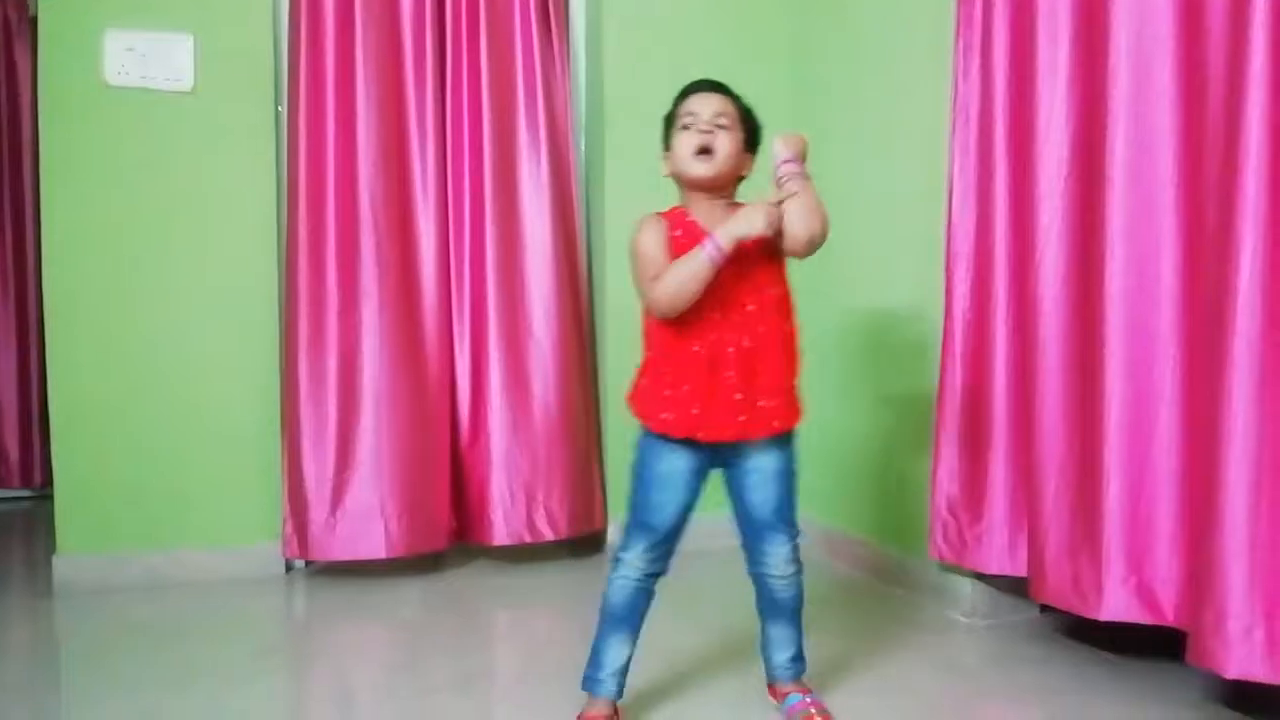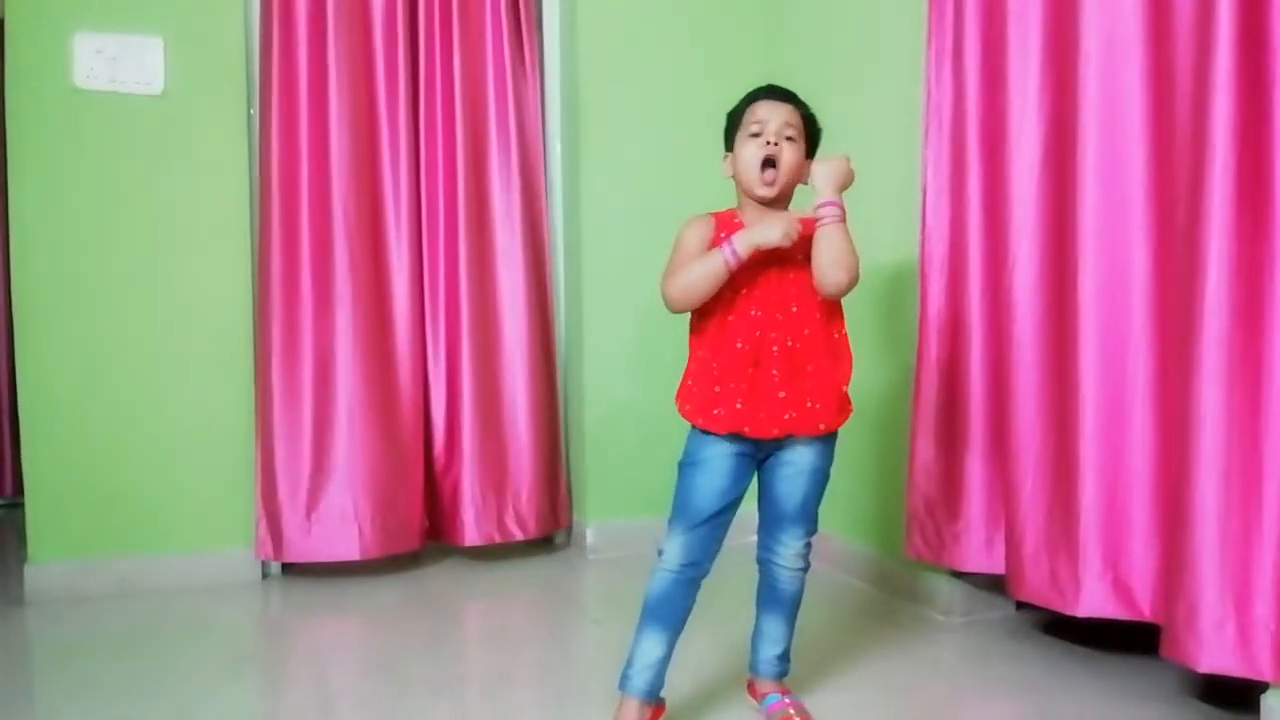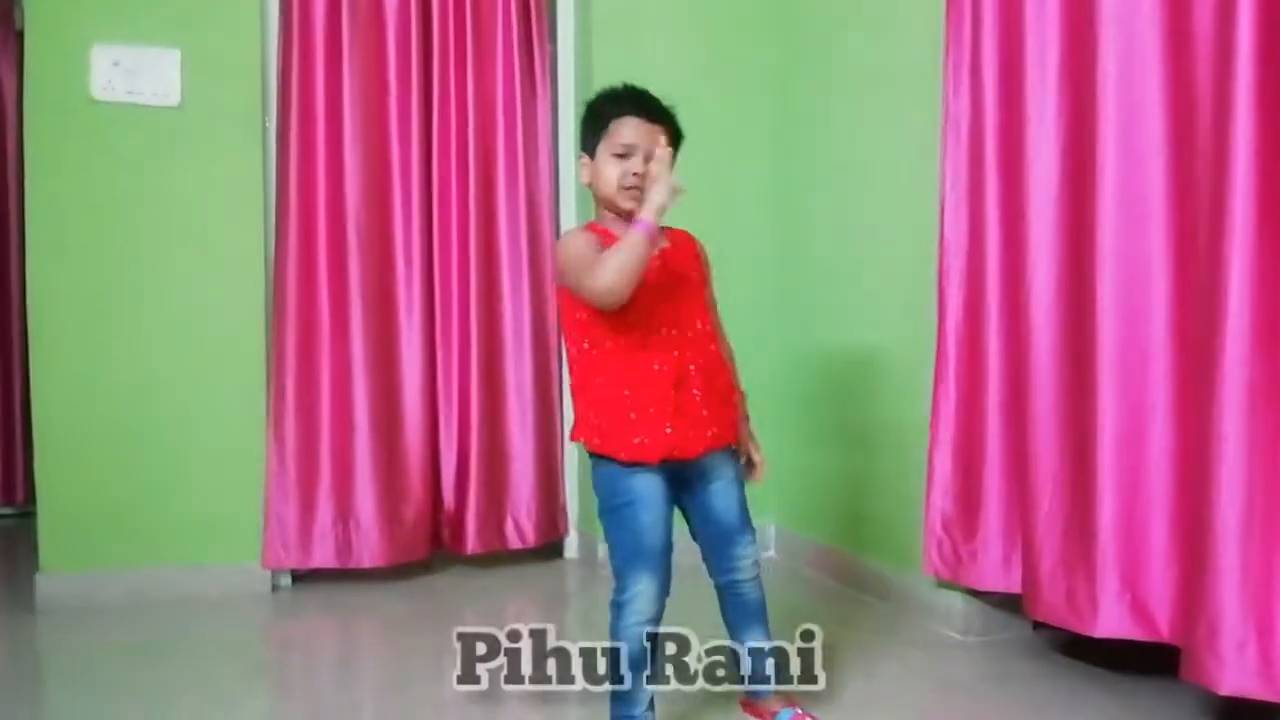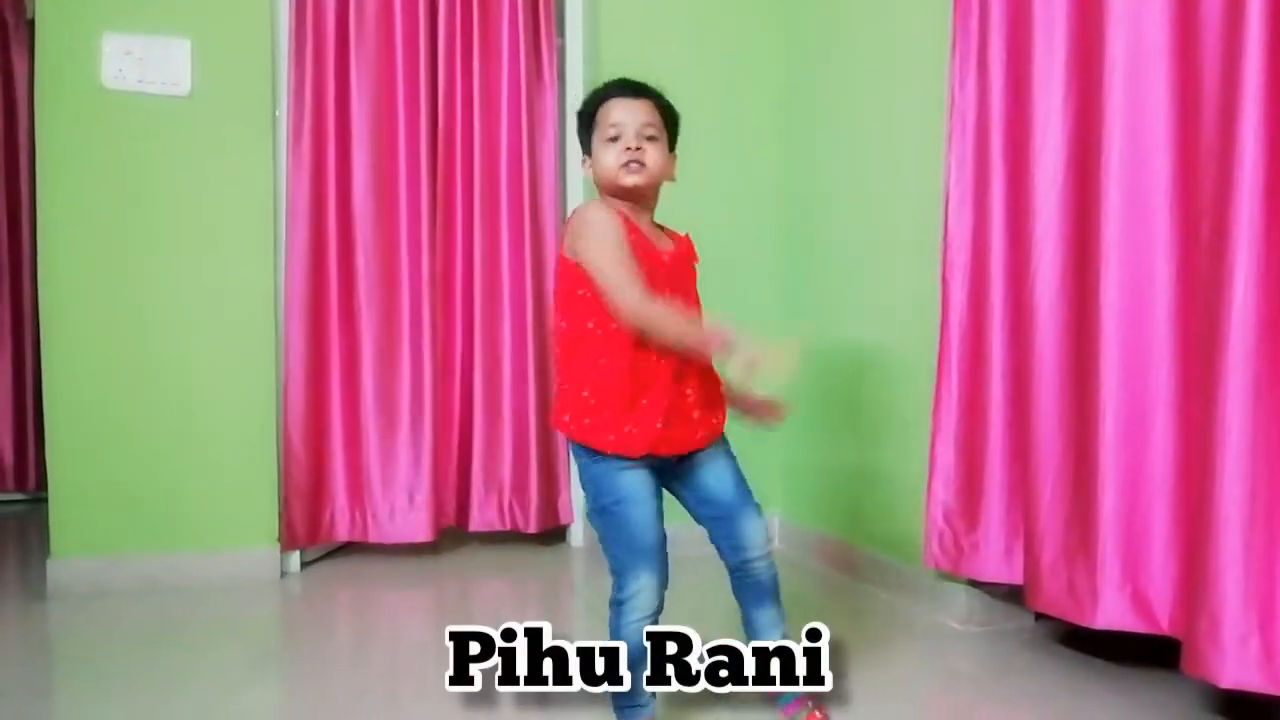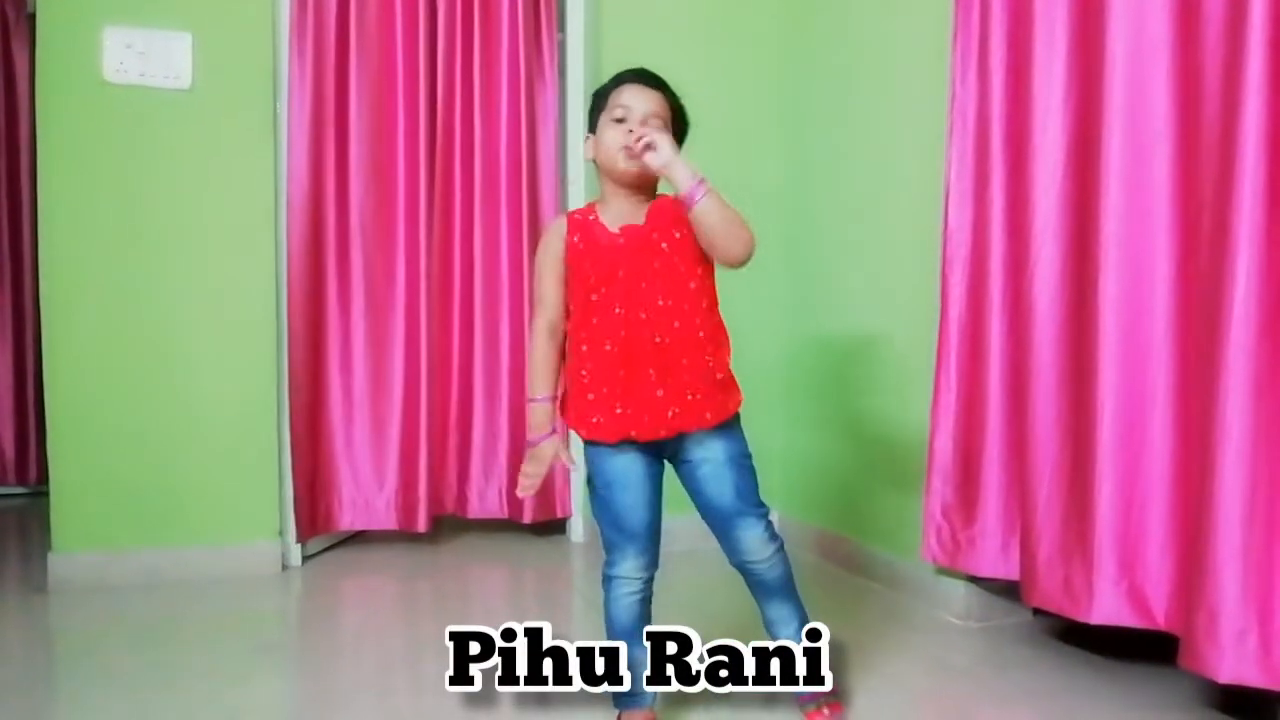
dt=1s
person 1, frame 1
left shoulder: (768, 223)
right shoulder: (656, 230)
left elbow: (809, 235)
right elbow: (665, 298)
left wrist: (791, 166)
right wrist: (731, 233)
left hip: (763, 428)
right hip: (675, 429)
left knee: (778, 559)
right knee: (638, 559)
person 1, frame 2
left shoulder: (817, 231)
right shoulder: (706, 231)
left elbow: (835, 282)
right elbow: (676, 294)
left wrist: (830, 195)
right wrist: (750, 240)
left hip: (806, 425)
right hip: (721, 423)
left knee: (788, 555)
right knee: (681, 555)
person 1, frame 3
left shoulder: (686, 247)
right shoulder: (578, 245)
right elbow: (611, 287)
left wrist: (742, 426)
right wrist: (651, 210)
left hip: (704, 446)
right hip: (625, 452)
left knee: (739, 567)
right knee: (642, 591)
person 1, frame 4
left shoulder: (677, 246)
right shoulder: (595, 221)
right elbow: (638, 311)
left wrist: (734, 395)
right wrist: (731, 341)
left hip: (692, 429)
right hip: (612, 439)
left knee: (750, 540)
right knee: (640, 586)
person 1, frame 5
left shoulder: (689, 213)
right shoulder: (565, 233)
left elbow: (738, 247)
right elbow: (549, 332)
left wrist: (677, 170)
right wrist: (544, 428)
left hip: (703, 415)
right hip: (612, 427)
left knee: (755, 542)
right knee: (628, 567)
